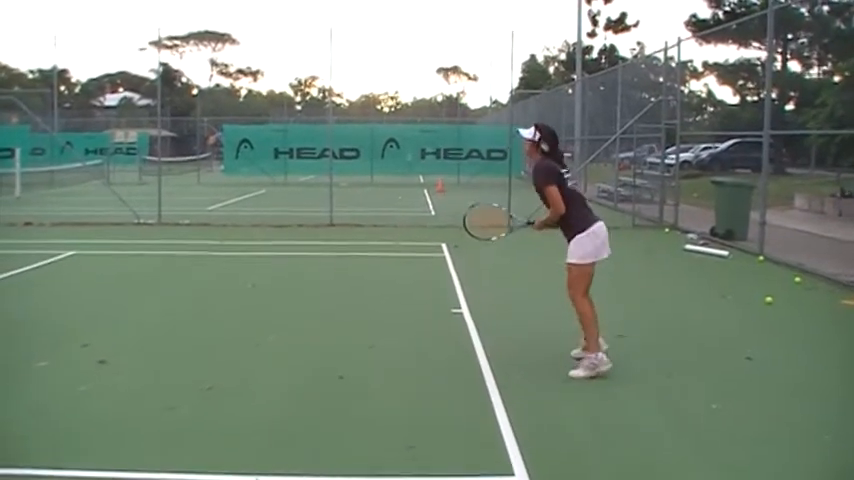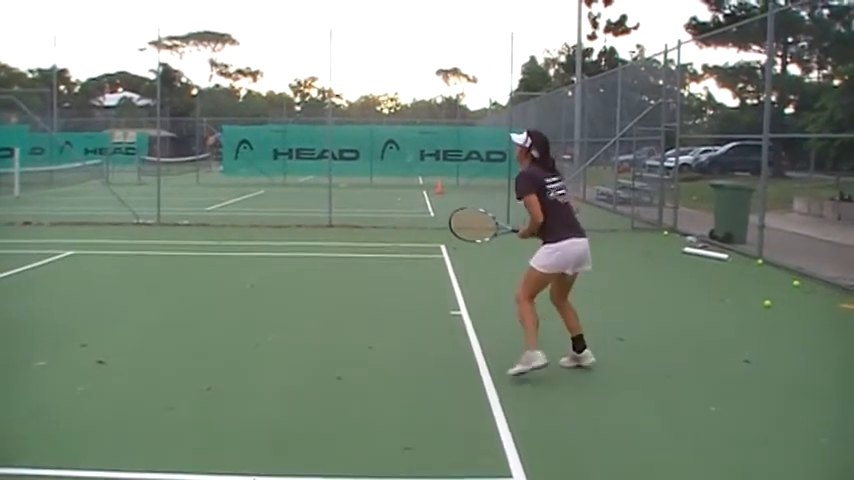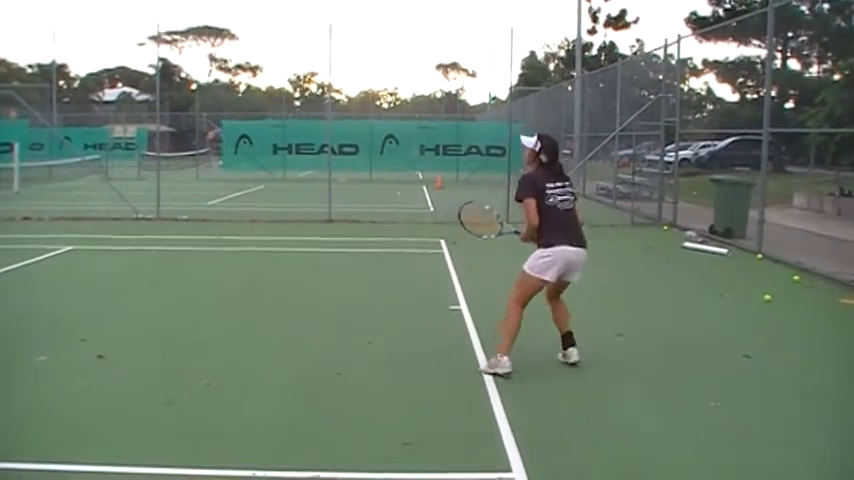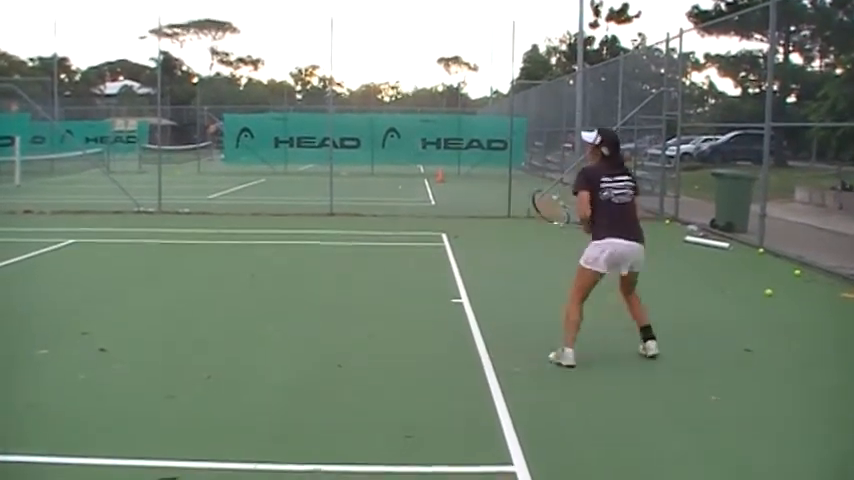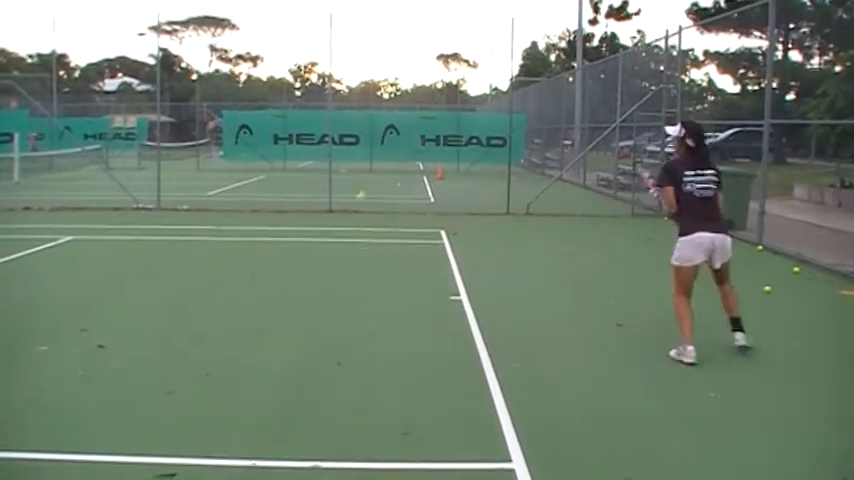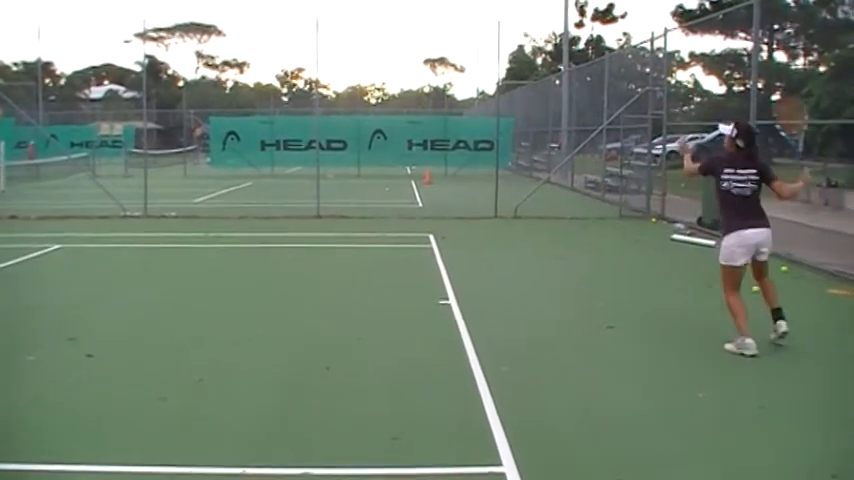
dt=0.4s
person 1, frame 1
left shoulder: (541, 169)
right shoulder: (556, 165)
left elbow: (559, 209)
left wrist: (542, 223)
right wrist: (551, 222)
left hip: (584, 235)
right hip: (593, 227)
left knee: (578, 296)
right knee: (580, 294)
left ankle: (596, 357)
right ankle: (595, 343)
person 1, frame 2
left shoulder: (526, 176)
right shoulder: (553, 174)
left elbow: (537, 218)
left wrist: (526, 232)
left hip: (559, 246)
right hip: (580, 242)
left knee: (523, 297)
right knee: (558, 297)
left ankle: (533, 353)
right ankle: (580, 352)
person 1, frame 3
left shoulder: (529, 179)
right shoulder: (565, 179)
left elbow: (533, 221)
right elbow: (578, 219)
left wrist: (527, 236)
left hip: (553, 251)
right hip: (578, 250)
left knee: (516, 302)
right knee: (553, 296)
left ankle: (502, 359)
right ankle: (570, 349)
person 1, frame 4
left shoulder: (588, 173)
right shoulder: (627, 174)
left elbow: (586, 214)
right elbow: (638, 214)
left wrist: (588, 228)
left hip: (607, 243)
right hip: (635, 243)
left knee: (576, 297)
right knee: (629, 291)
left ankle: (567, 350)
right ankle: (649, 341)
person 1, frame 5
left shoulder: (671, 167)
right shoulder: (712, 168)
left elbow: (672, 210)
right elbow: (717, 204)
left hip: (692, 238)
right hip: (720, 235)
left knee: (681, 296)
right knee: (723, 283)
left ankle: (687, 348)
right ankle: (738, 332)
person 1, frame 6
left shoulder: (718, 161)
right shoulder: (759, 165)
left elbow: (689, 170)
right elbow: (784, 193)
left wrist: (686, 153)
right wrist: (801, 184)
left hip: (736, 235)
right hip: (762, 231)
left knee: (731, 291)
right knee: (762, 277)
left ankle: (746, 341)
right ankle: (779, 321)
